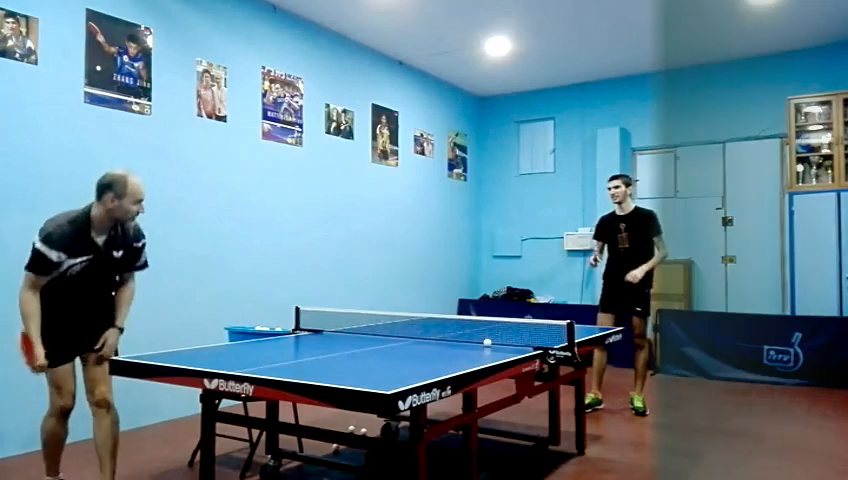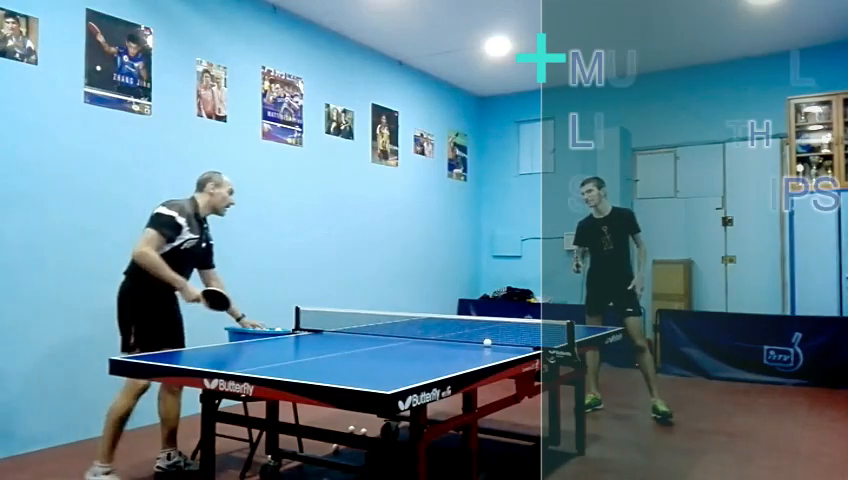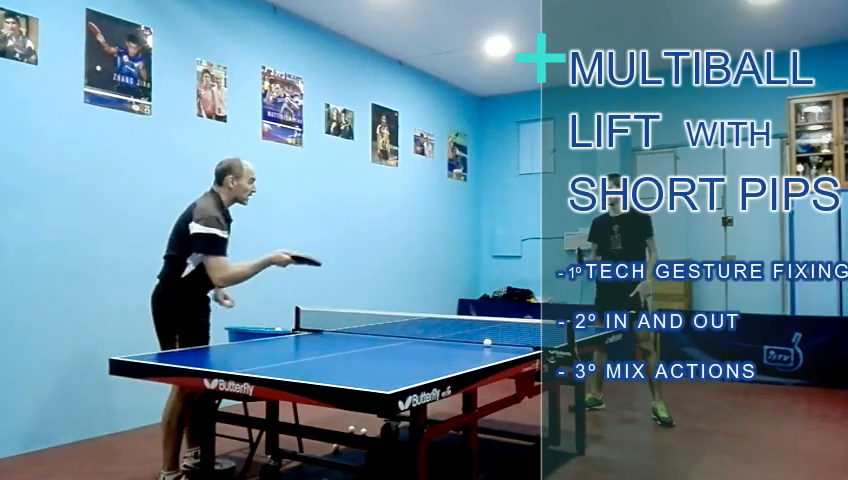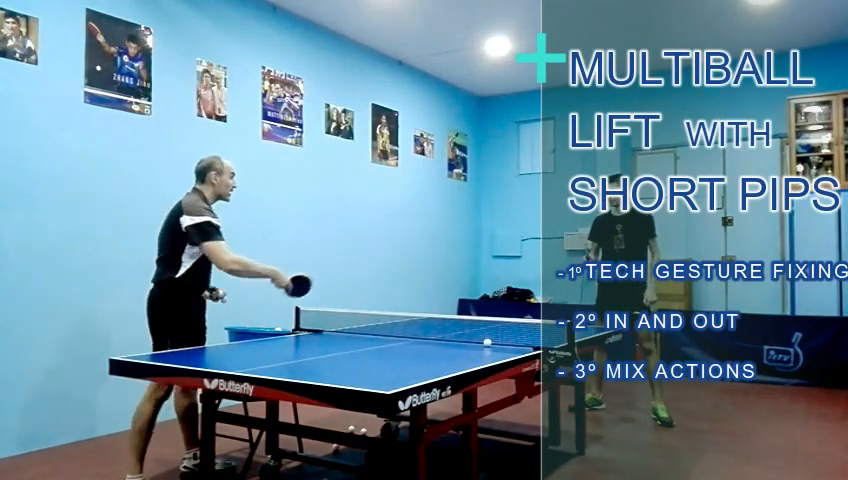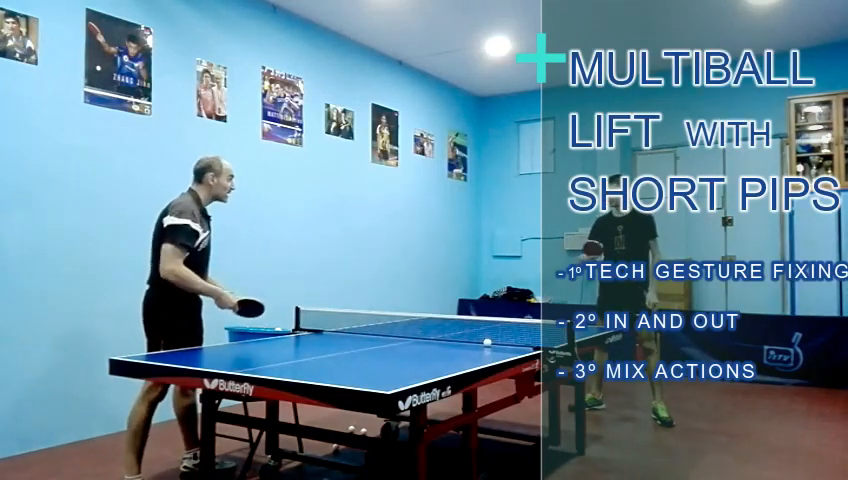
dt=1s
person 1, frame 1
left shoulder: (131, 235)
right shoulder: (58, 232)
right elbow: (30, 290)
left wrist: (116, 327)
right wrist: (36, 344)
left hip: (99, 316)
right hip: (57, 318)
left knee: (102, 400)
right knee: (62, 403)
person 1, frame 2
left shoulder: (202, 233)
right shoulder: (174, 212)
left elbow: (212, 283)
right elbow: (141, 252)
left wrist: (240, 317)
right wrist: (183, 285)
left hip: (165, 304)
right hip: (139, 301)
right knee: (138, 383)
left ankle: (168, 454)
person 1, frame 3
left shoulder: (216, 211)
right shoulder: (208, 216)
right elbow: (222, 275)
left wrist: (216, 291)
right wrist: (269, 260)
left hip: (191, 303)
right hip: (176, 305)
right knee: (184, 385)
left ankle: (194, 454)
person 1, frame 4
left shoulder: (197, 208)
right shoulder: (195, 210)
right elbow: (228, 263)
left wrist: (206, 288)
right wrist: (272, 273)
left hip: (187, 305)
right hip: (171, 306)
right knee: (161, 387)
person 1, frame 5
left shoulder: (199, 213)
right shoulder: (183, 211)
right elbow: (170, 270)
left wrist: (227, 295)
right wrist: (216, 293)
left hip: (185, 309)
right hip: (166, 310)
left knee: (187, 383)
right knee: (156, 387)
person 2, frame 1
left shoulder: (647, 217)
right shoulder: (605, 221)
left elbow: (662, 251)
right elbow: (598, 250)
left wrist: (643, 269)
right wrist: (594, 258)
left hip: (639, 287)
right hip: (611, 286)
left knee: (639, 340)
left ankle: (638, 395)
right ankle: (595, 394)
person 2, frame 2
left shoulder: (625, 215)
right shoulder: (584, 225)
left elbow: (641, 247)
right elbow: (580, 255)
left wrist: (640, 276)
right wrist: (577, 263)
left hip: (624, 286)
right hip: (596, 288)
left knee: (640, 343)
left ankle: (656, 400)
right ankle: (593, 395)
person 2, frame 3
left shoulder: (640, 218)
right shoulder: (599, 223)
left elbow: (653, 253)
left wrist: (646, 280)
left hip: (633, 290)
right hip: (606, 290)
left knee: (647, 346)
right knee: (600, 343)
left ankle: (657, 404)
right ankle: (595, 396)
person 2, frame 4
left shoulder: (643, 219)
right shoulder: (600, 222)
left elbow: (654, 254)
right elbow: (593, 253)
left wrist: (650, 286)
right wrist: (591, 260)
left hip: (636, 291)
right hip: (608, 291)
left knee: (649, 345)
right knee: (600, 342)
left ankle: (658, 404)
right ankle: (595, 395)
person 2, frame 5
left shoulder: (644, 219)
right shoulder: (602, 223)
left elbow: (655, 255)
right elbow: (589, 255)
left wrist: (652, 289)
right wrist: (589, 258)
left hip: (637, 291)
right hip: (609, 291)
left knee: (650, 345)
right knee: (600, 343)
left ankle: (658, 404)
right ankle: (595, 395)
